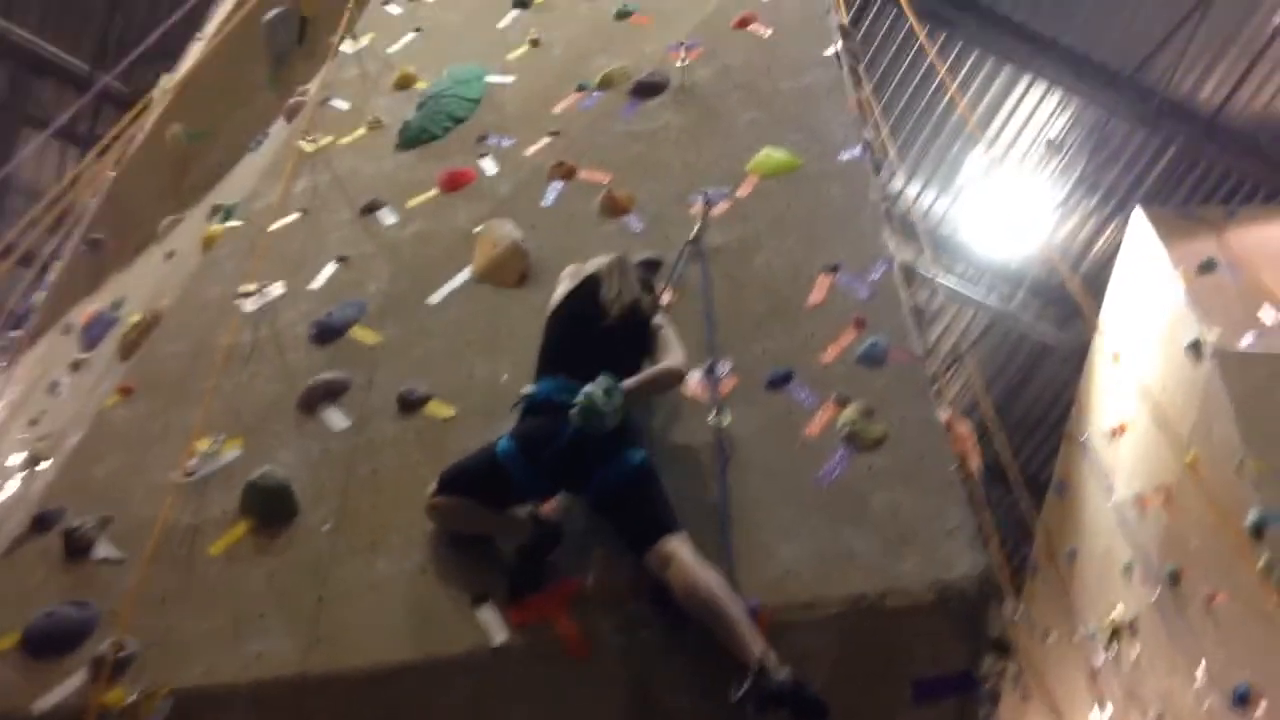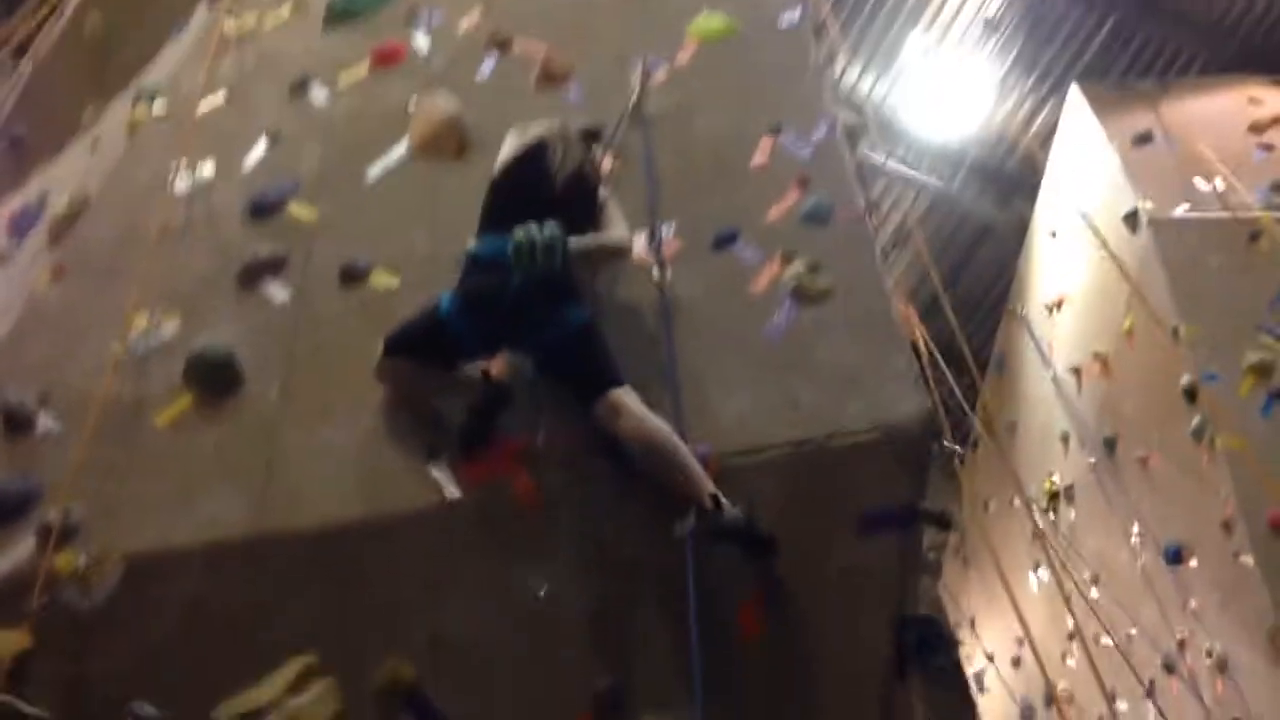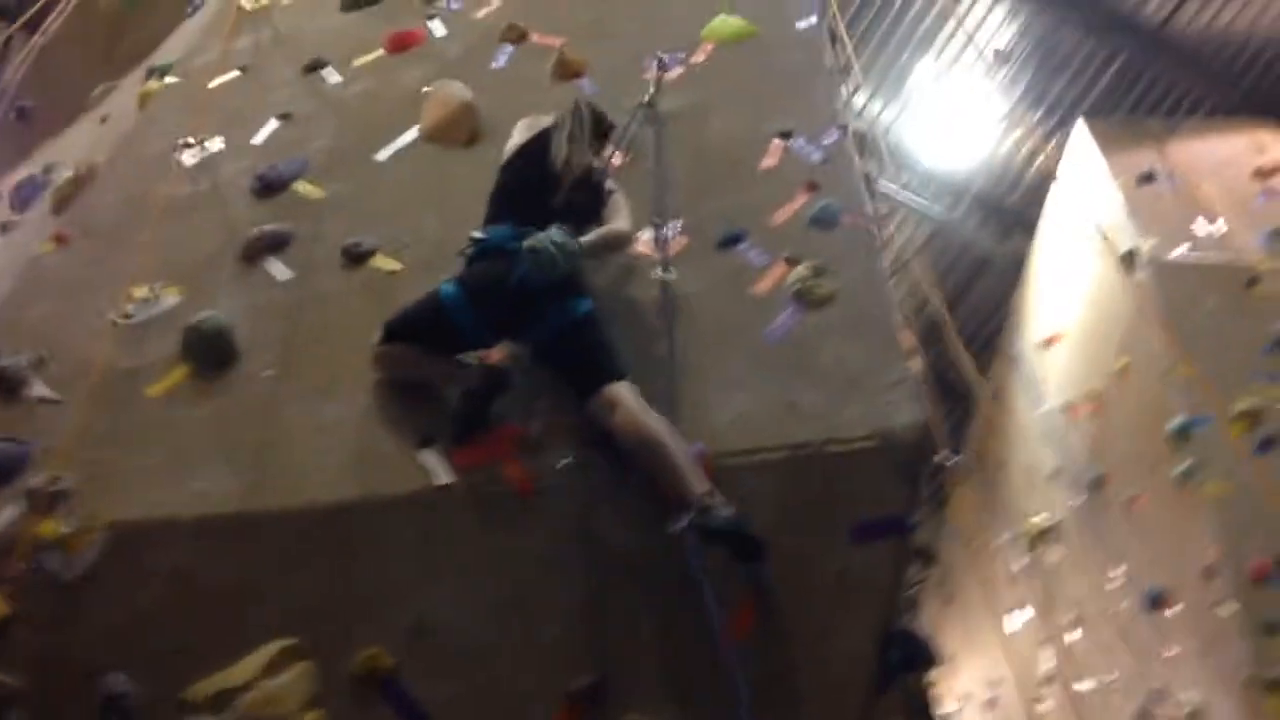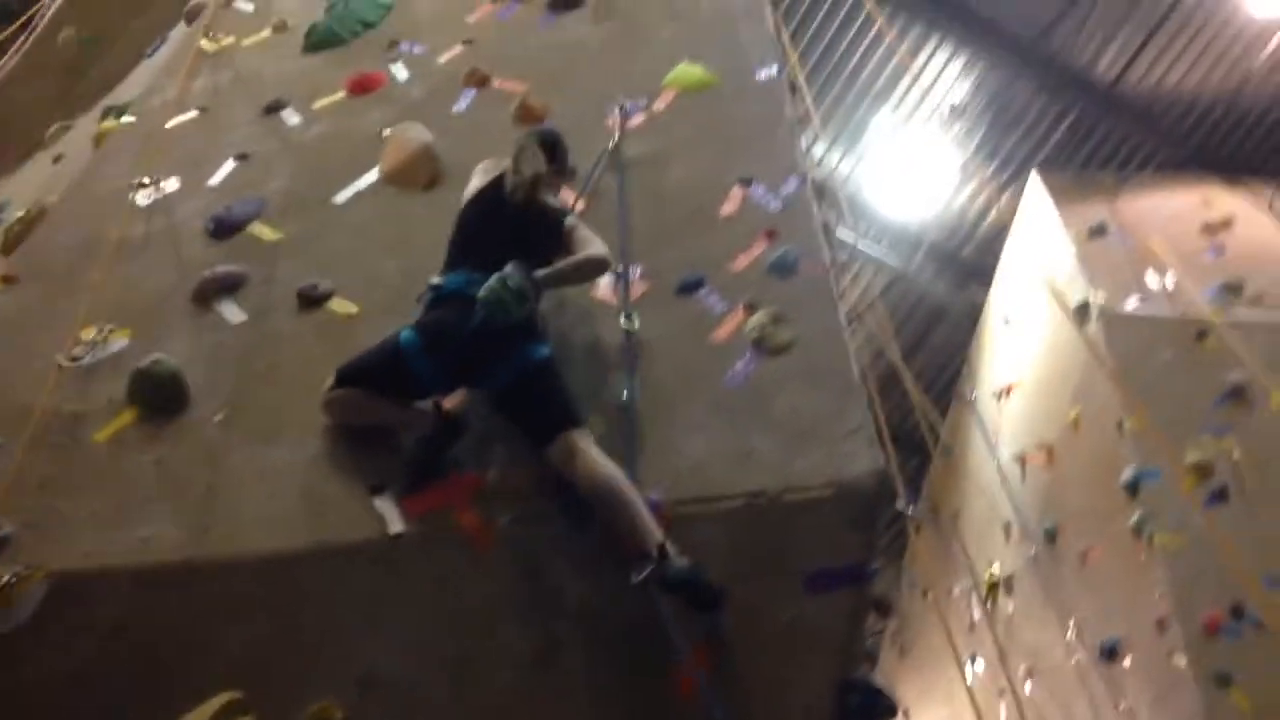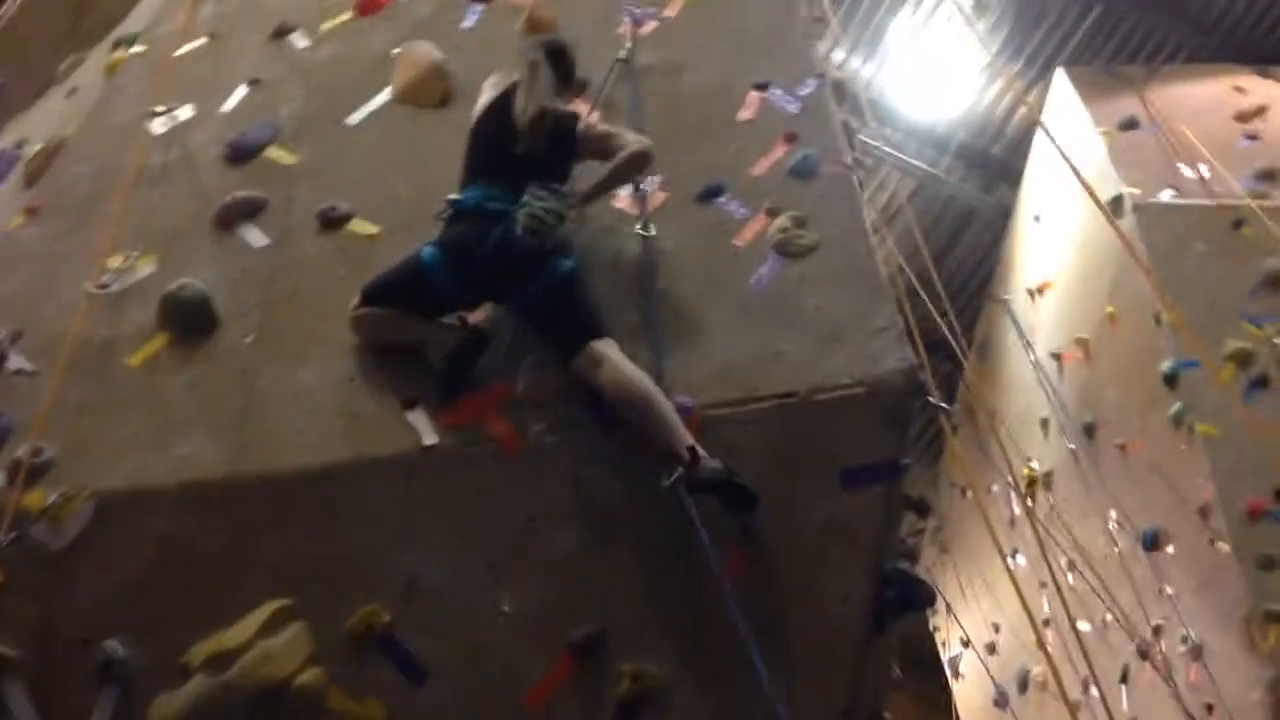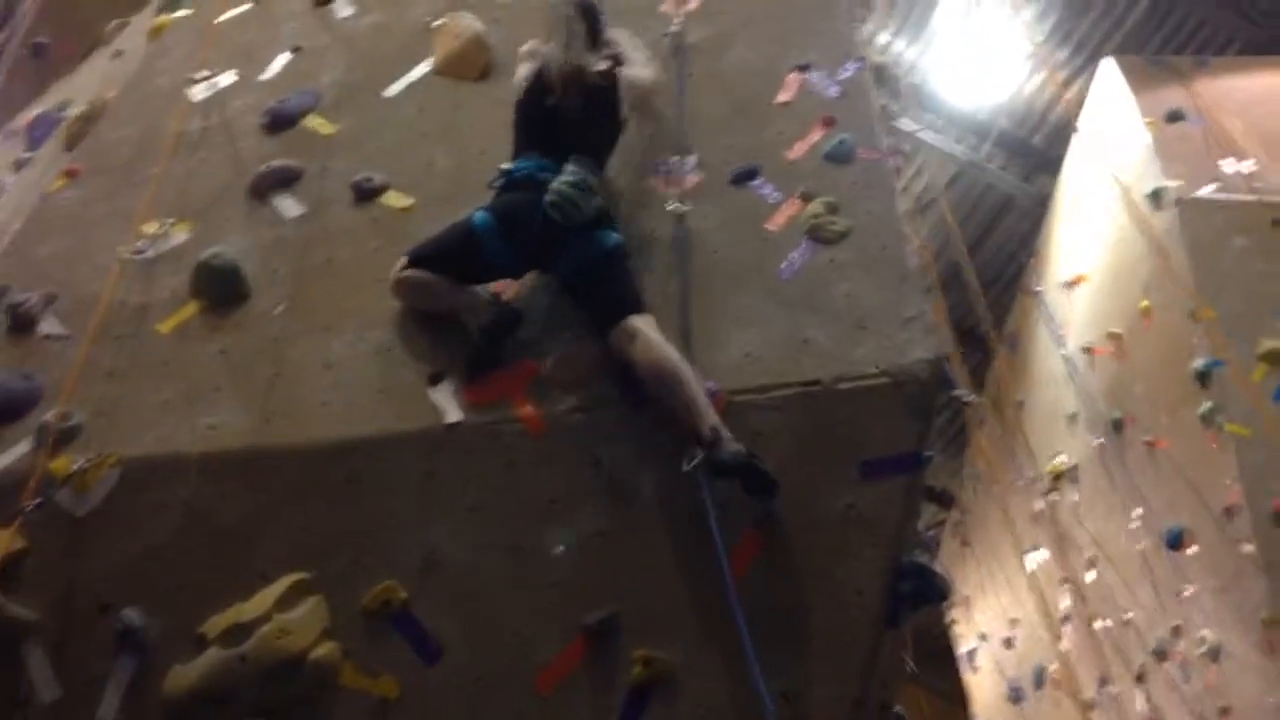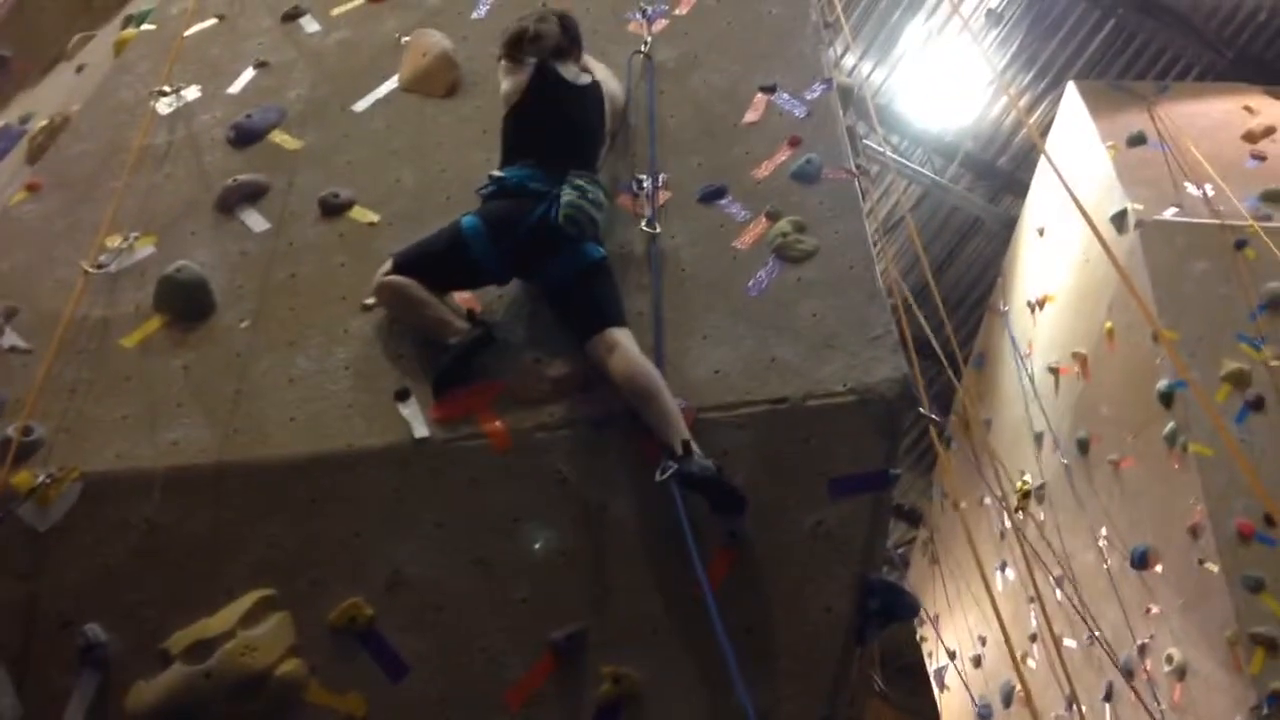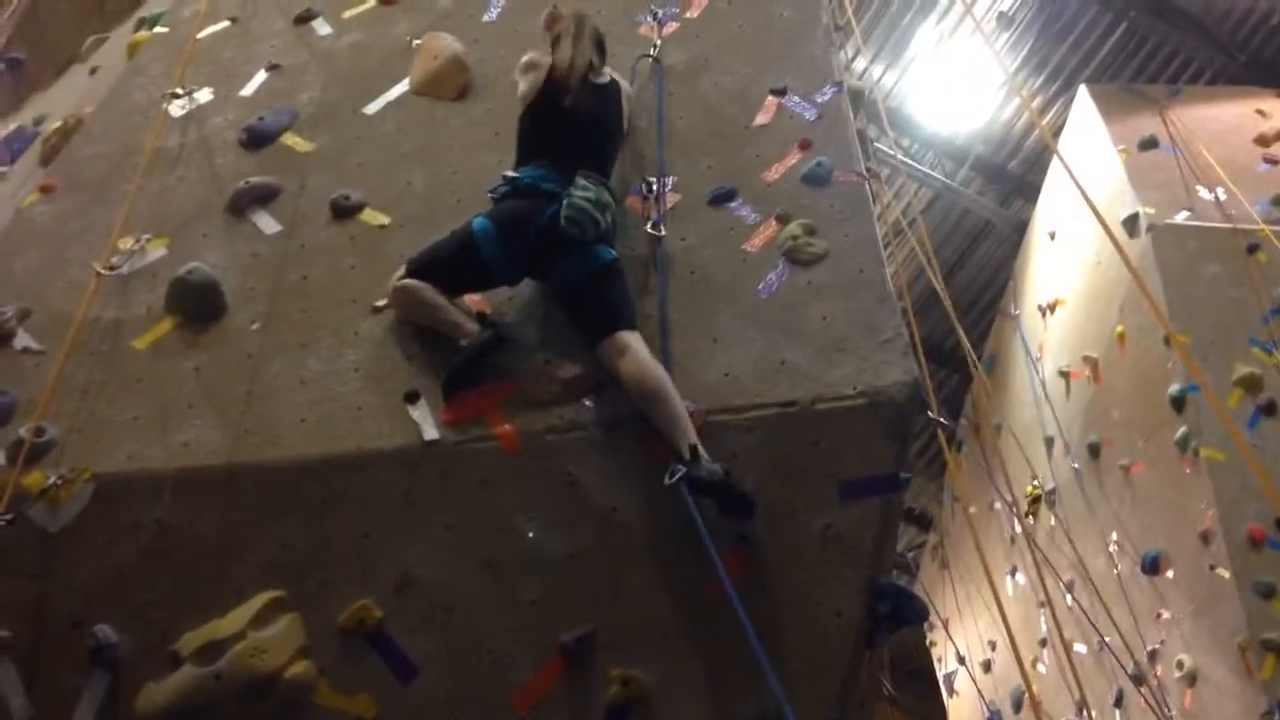
dt=0.4s
person 1, frame 1
left shoulder: (572, 286)
right shoulder: (650, 320)
right elbow: (675, 365)
left wrist: (610, 263)
right wrist: (620, 390)
left hip: (543, 431)
right hip: (606, 441)
left knee: (440, 502)
right knee: (672, 554)
left ankle: (529, 531)
right ankle: (766, 669)
person 1, frame 2
left shoulder: (518, 148)
right shoulder: (593, 190)
right elbow: (619, 242)
left wrist: (557, 133)
right wrist: (562, 247)
left hip: (486, 288)
right hip: (551, 297)
left knee: (391, 366)
right knee: (620, 406)
left ankle: (484, 388)
right ankle: (715, 507)
person 1, frame 3
left shoulder: (528, 134)
right shoulder: (602, 183)
right elbow: (621, 231)
left wrist: (560, 121)
right wrist: (574, 246)
left hip: (490, 278)
right hip: (555, 291)
left knee: (387, 351)
right knee: (617, 400)
left ankle: (476, 377)
right ankle: (707, 505)
person 1, frame 4
left shoulder: (486, 179)
right shoulder: (560, 220)
right elbow: (598, 259)
right wrist: (536, 280)
left hip: (447, 325)
right hip: (511, 337)
left knee: (338, 398)
right knee: (575, 448)
left ankle: (432, 421)
right ankle: (663, 556)
person 1, frame 5
left shoulder: (494, 91)
right shoulder: (575, 127)
right elbow: (641, 152)
right wrist: (586, 195)
left hip: (467, 240)
right hip: (535, 251)
left knee: (366, 315)
right knee: (601, 358)
left ankle: (456, 340)
right ankle: (695, 461)
person 1, frame 6
left shoulder: (534, 60)
right shoulder: (624, 81)
right elbow: (646, 69)
left hip: (520, 209)
right hip: (585, 220)
left knee: (406, 277)
right knee: (636, 332)
left ankle: (489, 317)
right ankle: (719, 442)
person 1, frame 7
left shoulder: (519, 73)
right shoulder: (606, 92)
left wrist: (533, 40)
right wrist: (584, 58)
left hip: (511, 216)
right hip: (573, 230)
left knee: (390, 281)
right knee: (615, 344)
left ankle: (462, 333)
right ankle: (689, 455)
person 1, frame 8
left shoulder: (534, 68)
right shoulder: (620, 91)
left wrist: (558, 36)
left hip: (521, 216)
right hip: (585, 232)
left knee: (405, 286)
right knee: (625, 347)
left ankle: (473, 334)
right ankle: (697, 460)
